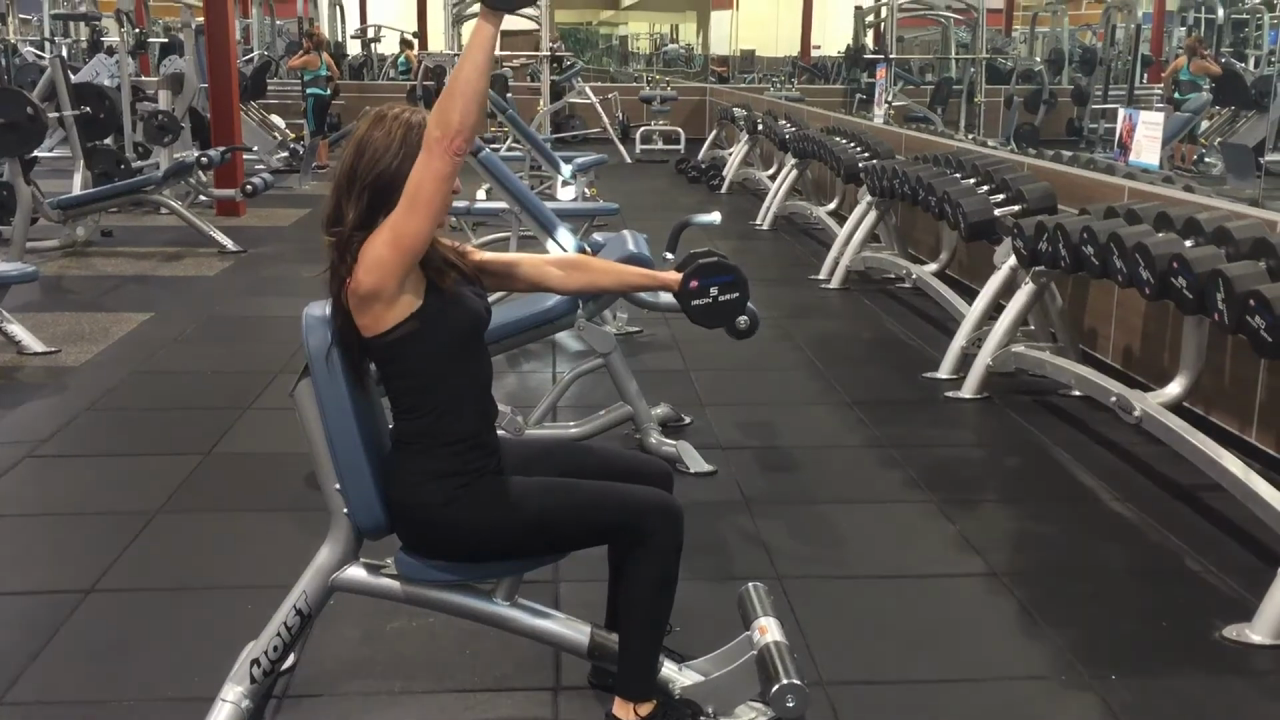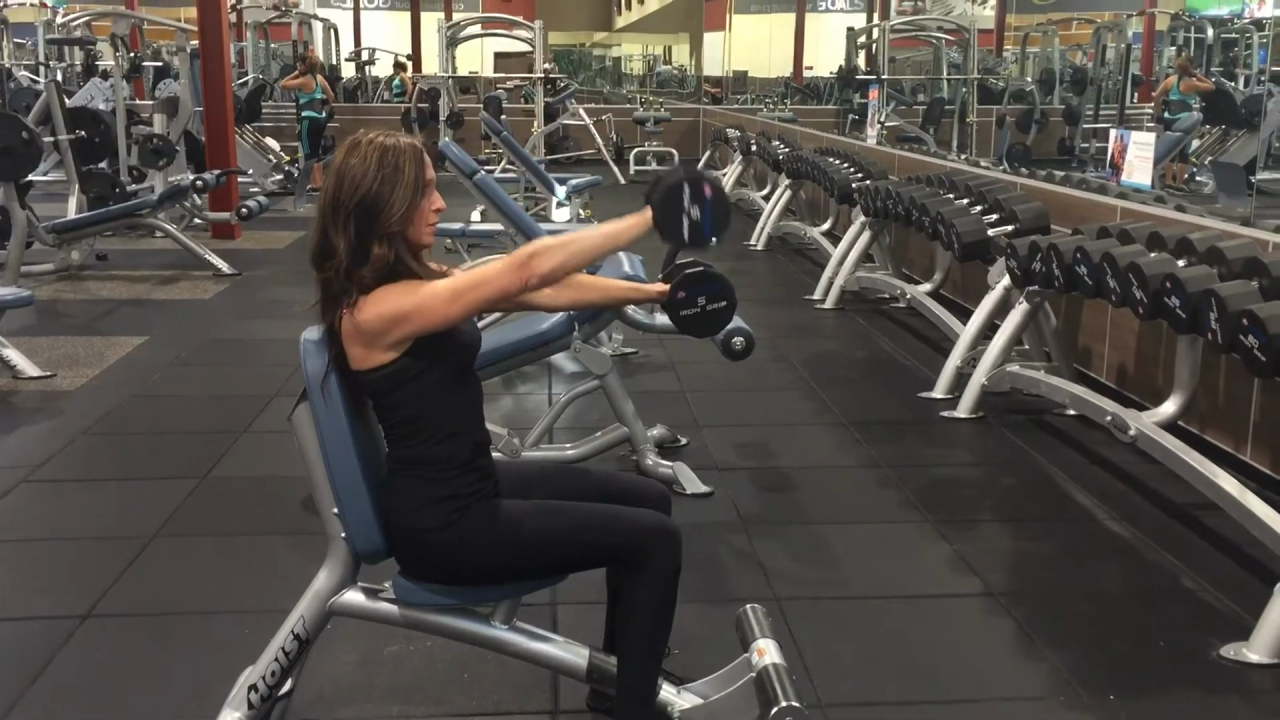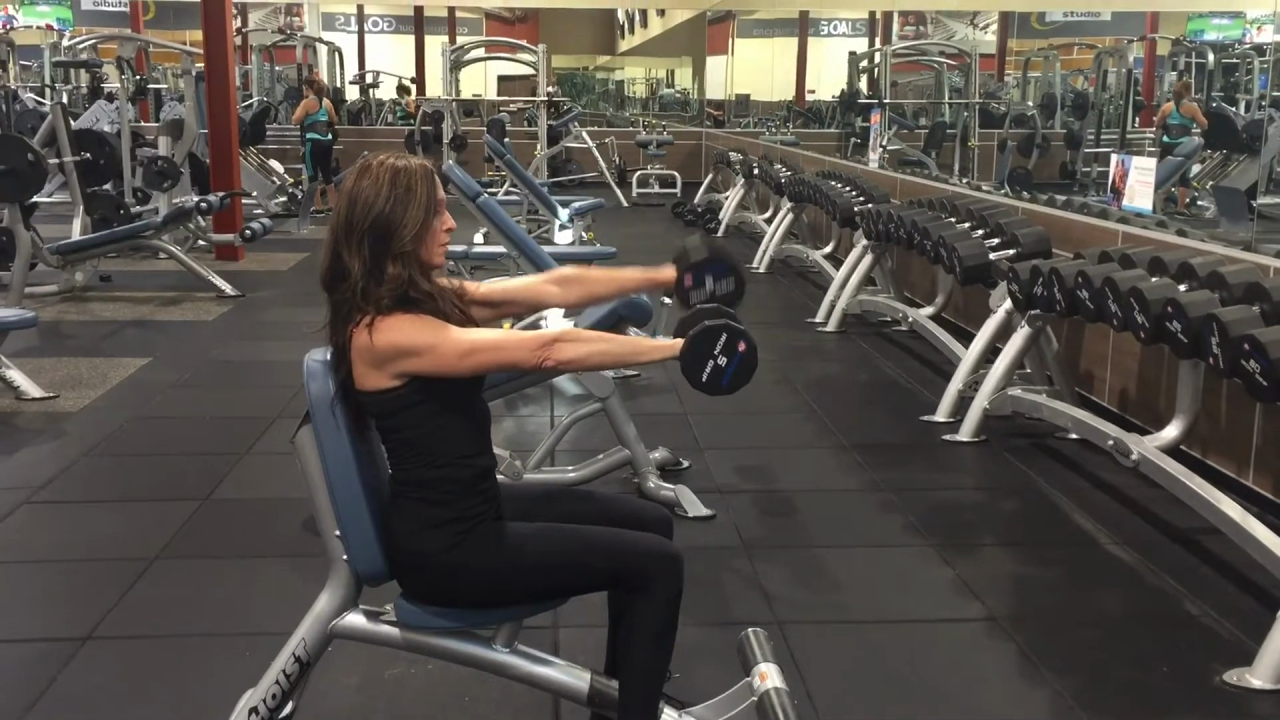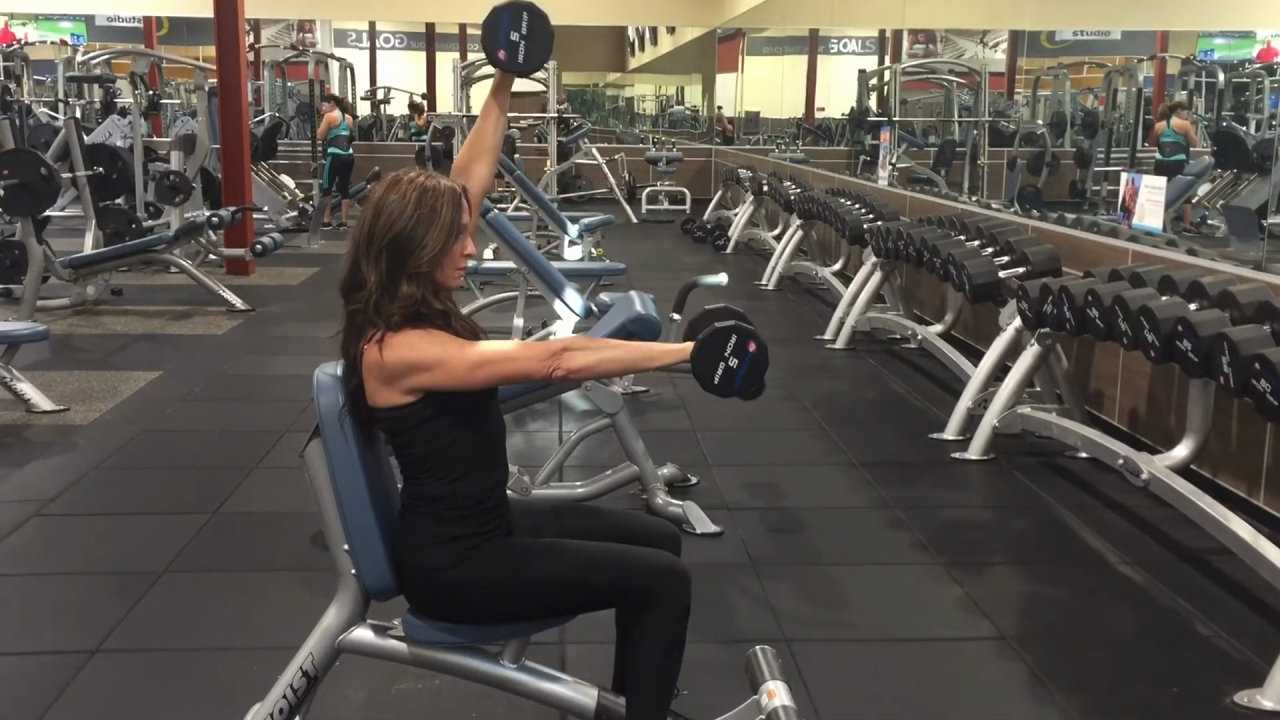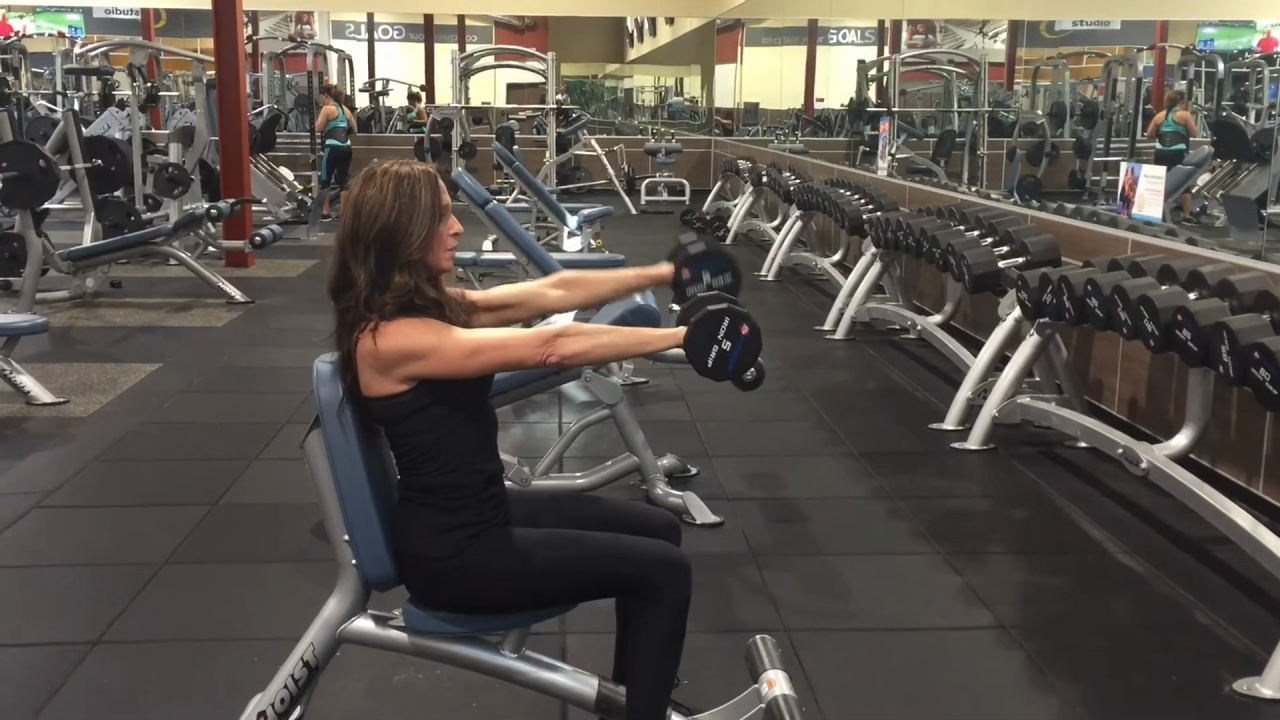
dt=1s
person 1, frame 1
left shoulder: (432, 263)
right shoulder: (378, 272)
left elbow: (557, 270)
right elbow: (447, 143)
left wrist: (668, 281)
left hip: (475, 462)
right hip: (444, 500)
left knee: (652, 480)
right knee: (656, 518)
left ankle: (621, 651)
person 1, frame 2
left shoulder: (412, 279)
right shoulder: (375, 310)
left elbow: (533, 285)
right elbow: (526, 271)
left wrist: (653, 290)
right wrist: (649, 218)
left hip: (470, 483)
right hip: (442, 524)
left knee: (648, 501)
right knee: (654, 539)
person 1, frame 3
left shoulder: (426, 297)
right shoulder: (384, 333)
left elbow: (553, 289)
right elbow: (545, 350)
left wrist: (662, 276)
right wrist: (677, 347)
left hip: (474, 505)
right hip: (445, 547)
left knee: (650, 525)
right knee: (657, 565)
person 1, frame 4
left shoulder: (416, 307)
right shoulder: (397, 349)
left elbow: (472, 180)
right elbow: (553, 360)
left wrist: (501, 90)
right wrist: (686, 351)
left hip: (483, 522)
right hip: (454, 561)
left knee: (658, 541)
right knee: (664, 581)
person 1, frame 5
left shoulder: (429, 303)
right shoulder: (391, 338)
left elbow: (553, 291)
right elbow: (550, 347)
left wrist: (662, 272)
right wrist: (682, 335)
left hip: (482, 510)
right hip: (452, 551)
left knee: (657, 531)
right knee: (665, 570)
